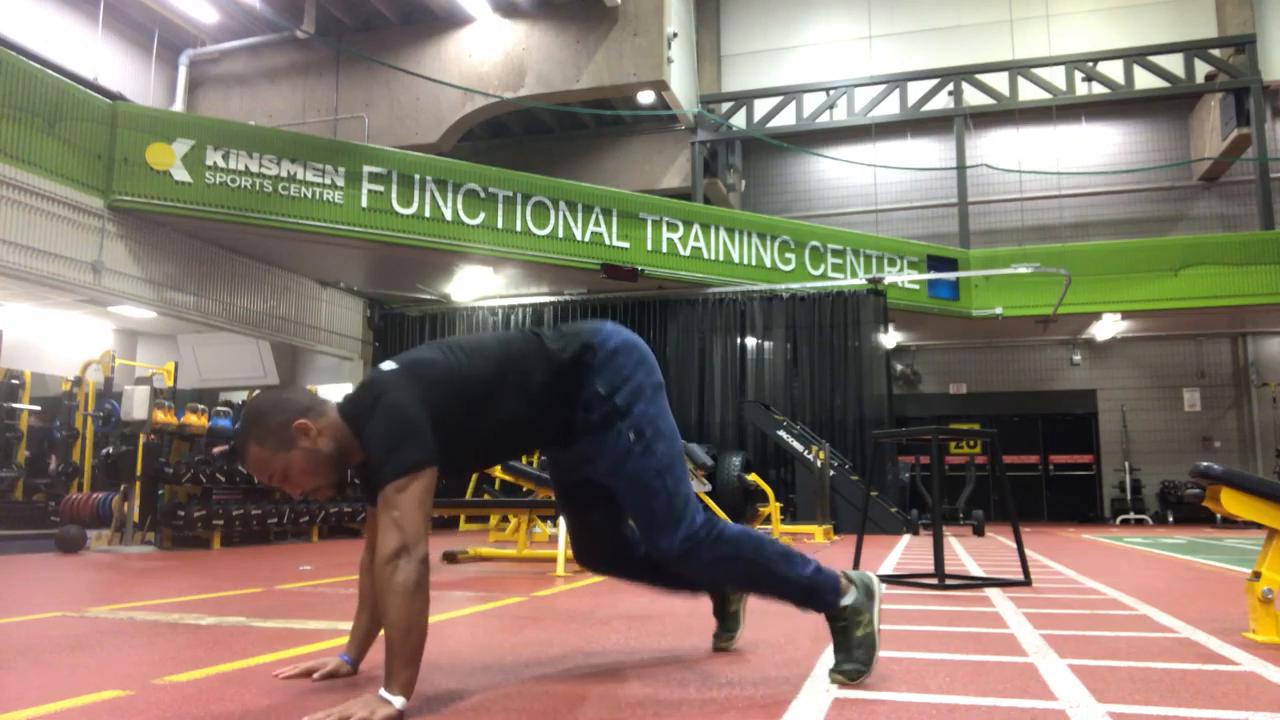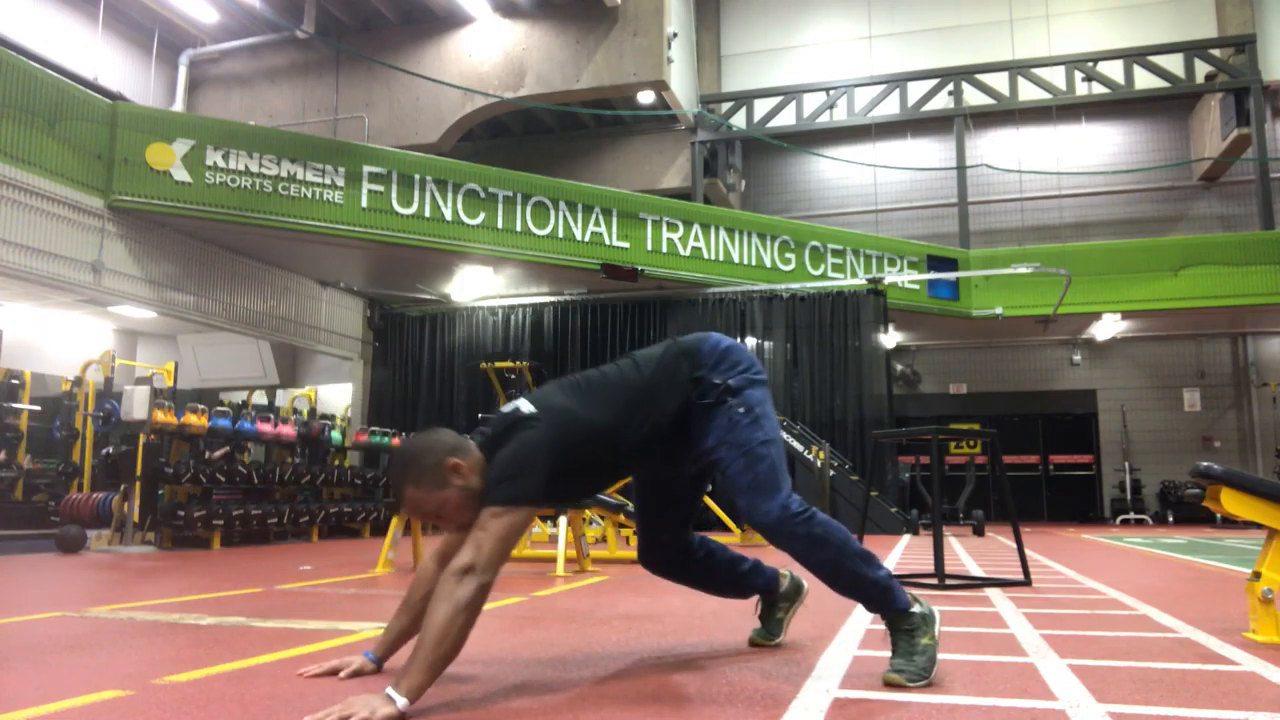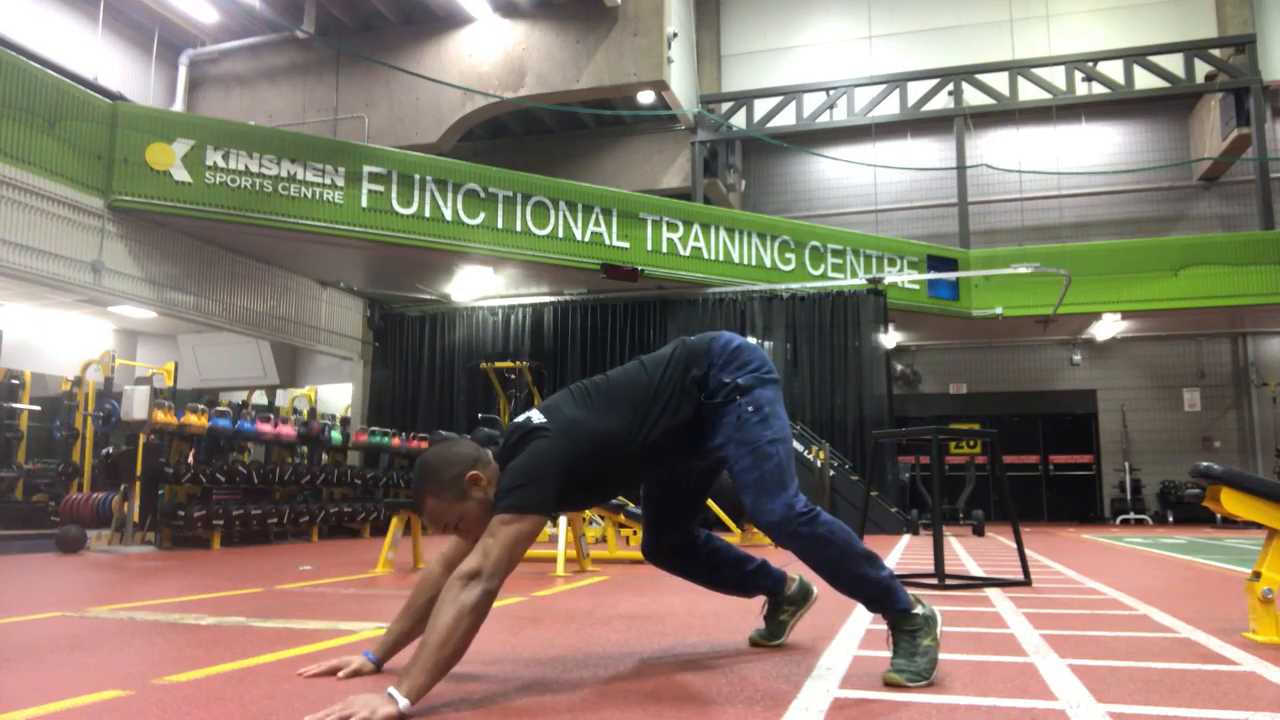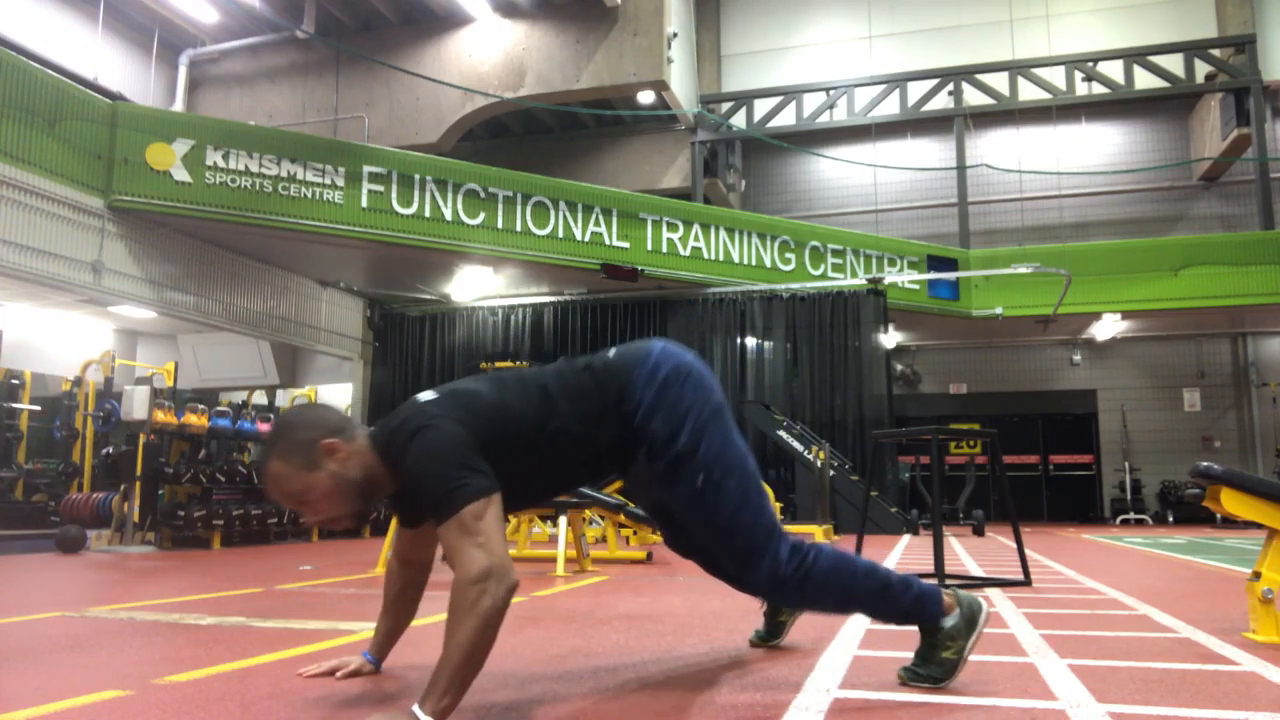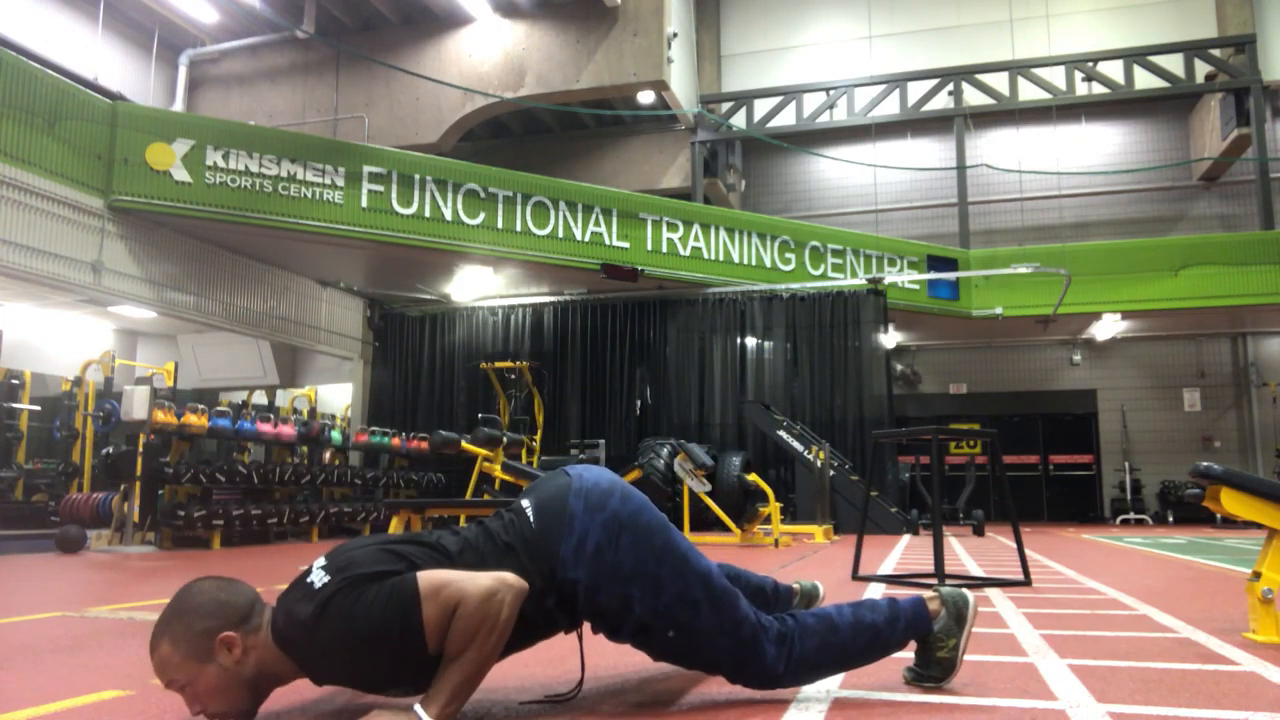
dt=0.7s
person 1, frame 1
left shoulder: (388, 414)
right shoulder: (370, 439)
left elbow: (405, 557)
right elbow: (378, 552)
right wrist: (352, 656)
left hip: (604, 374)
right hip: (576, 409)
left knee: (679, 536)
right knee: (601, 551)
left ankle: (842, 596)
right ankle: (724, 586)
person 1, frame 2
left shoulder: (522, 454)
right shoulder: (493, 455)
left elbow: (469, 578)
right elbow: (441, 564)
right wrist: (375, 654)
left hip: (715, 382)
right hip: (675, 423)
left knee: (772, 512)
right knee: (661, 549)
left ankle: (907, 616)
right ankle: (775, 589)
person 1, frame 3
left shoulder: (538, 460)
right shoulder: (502, 466)
left elbow: (476, 581)
right elbow: (447, 566)
right wrist: (376, 654)
left hip: (727, 378)
right hip: (689, 416)
left knee: (779, 512)
right knee: (667, 544)
left ankle: (909, 617)
right ankle: (784, 591)
person 1, frame 4
left shoulder: (426, 447)
right shoulder: (403, 455)
left elbow: (487, 577)
right elbow: (411, 555)
right wrist: (376, 651)
left hip: (658, 394)
right hip: (644, 402)
left knee: (763, 560)
right knee: (696, 539)
left ankle: (944, 611)
right ankle: (784, 612)
person 1, frame 5
left shoulder: (331, 632)
right shoulder: (311, 608)
left elbow: (496, 591)
left hip: (590, 539)
right hip: (572, 507)
right knee: (690, 586)
left ankle: (932, 611)
right ankle: (786, 594)
